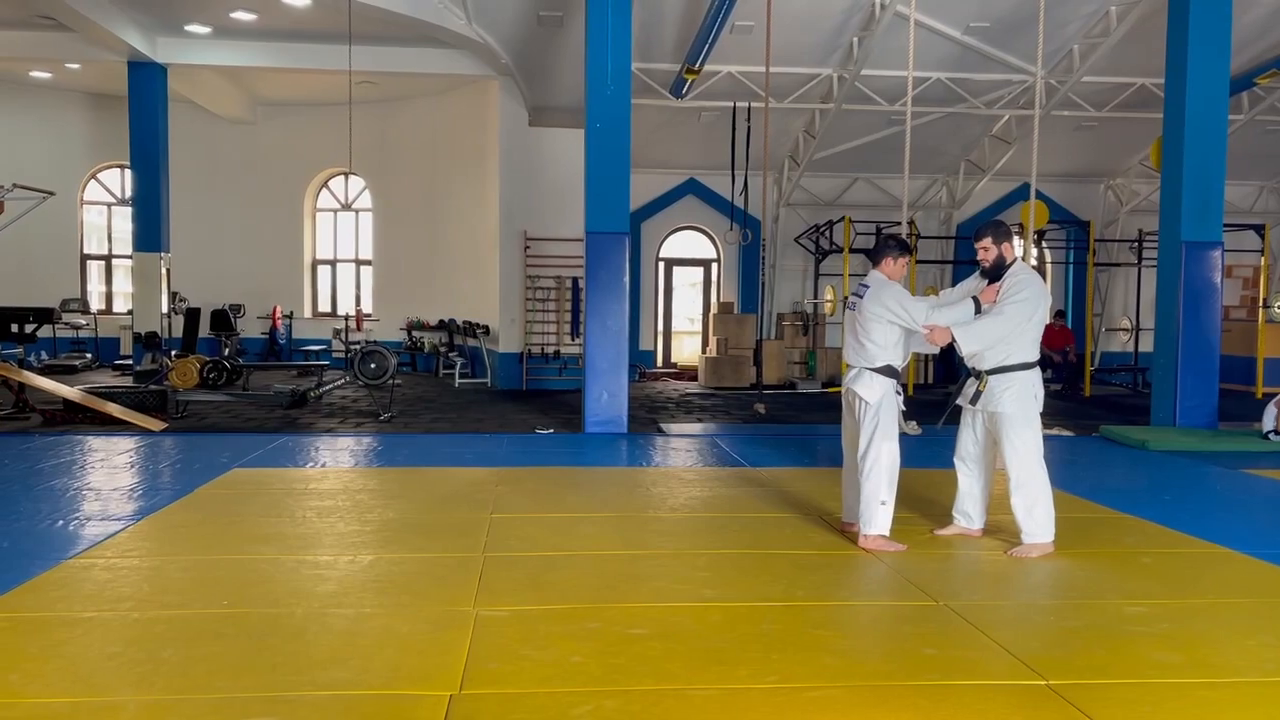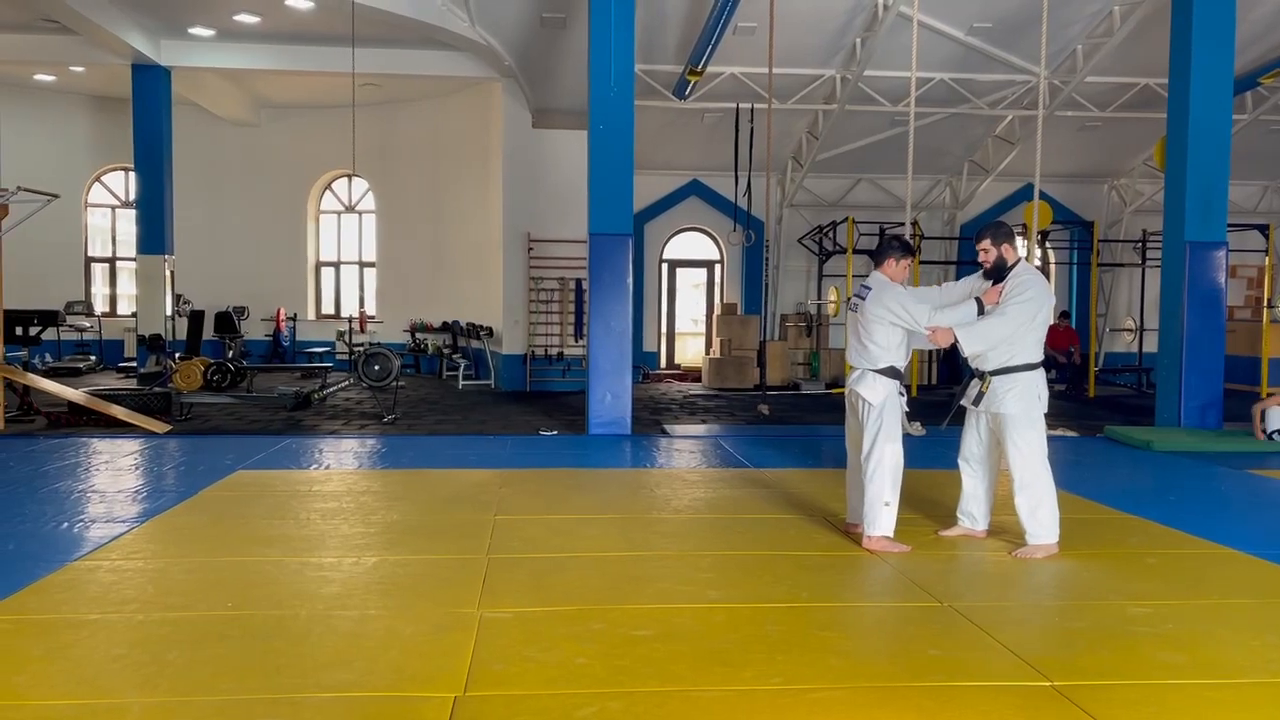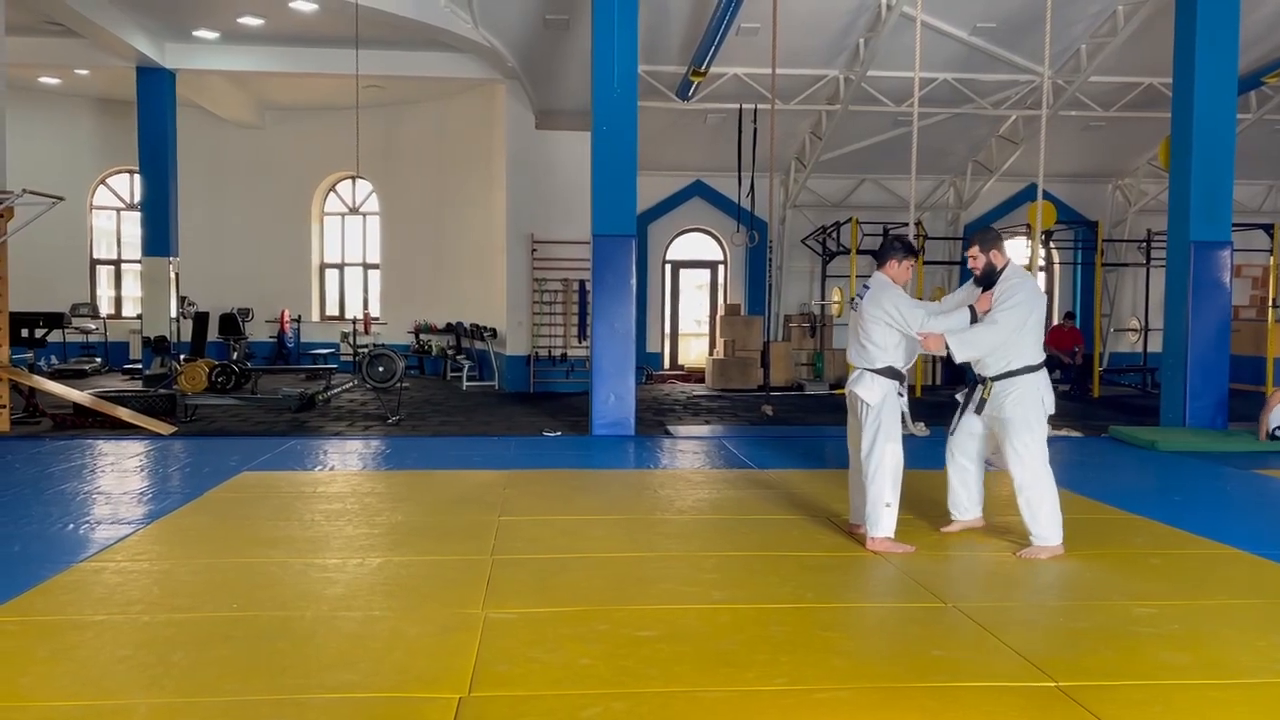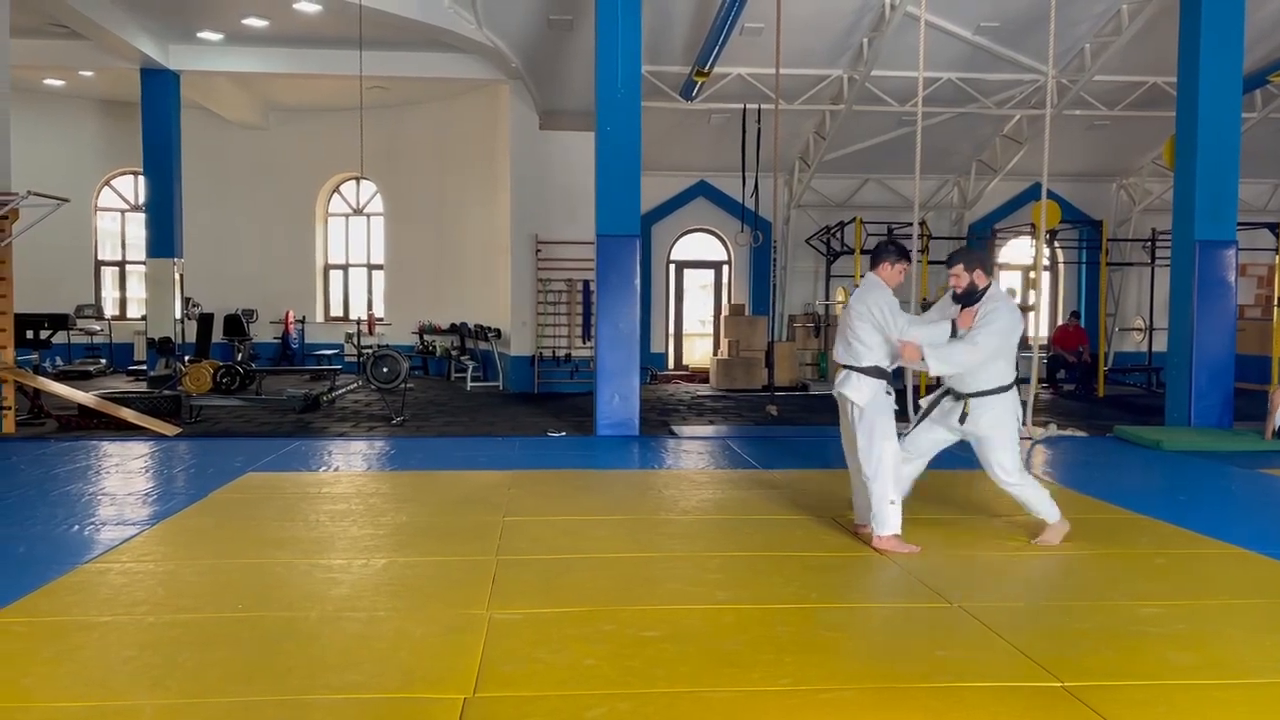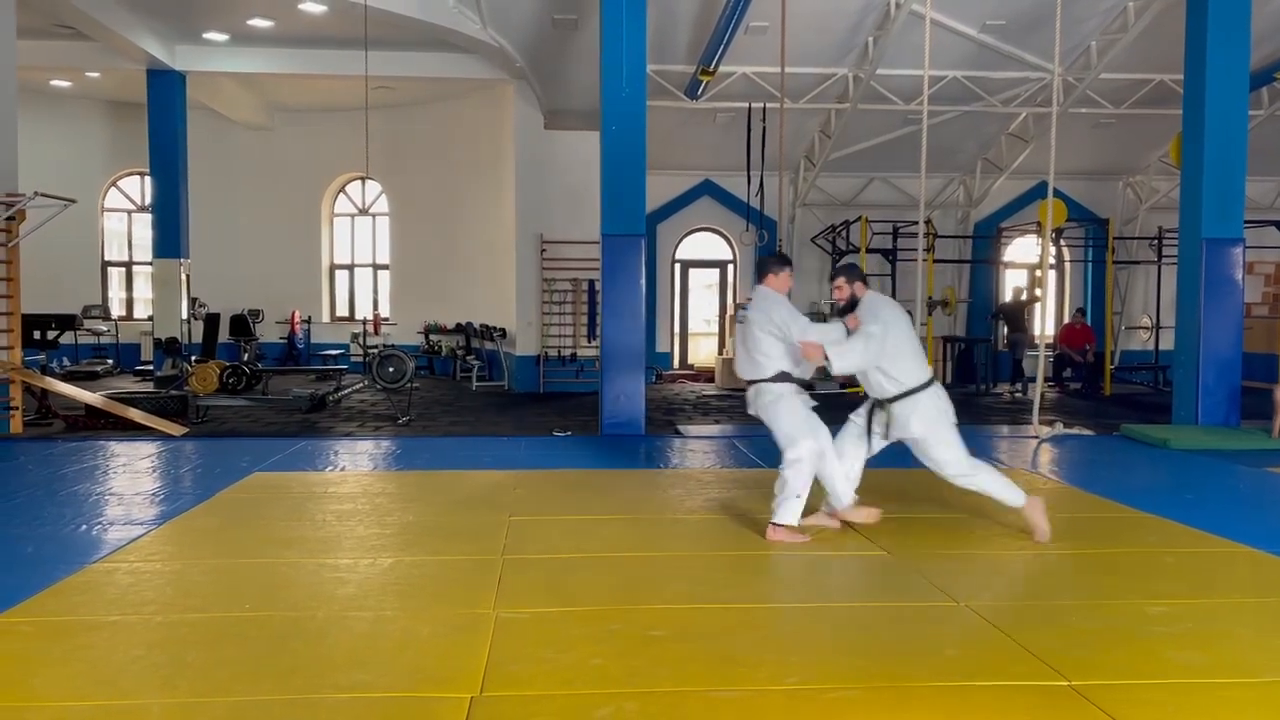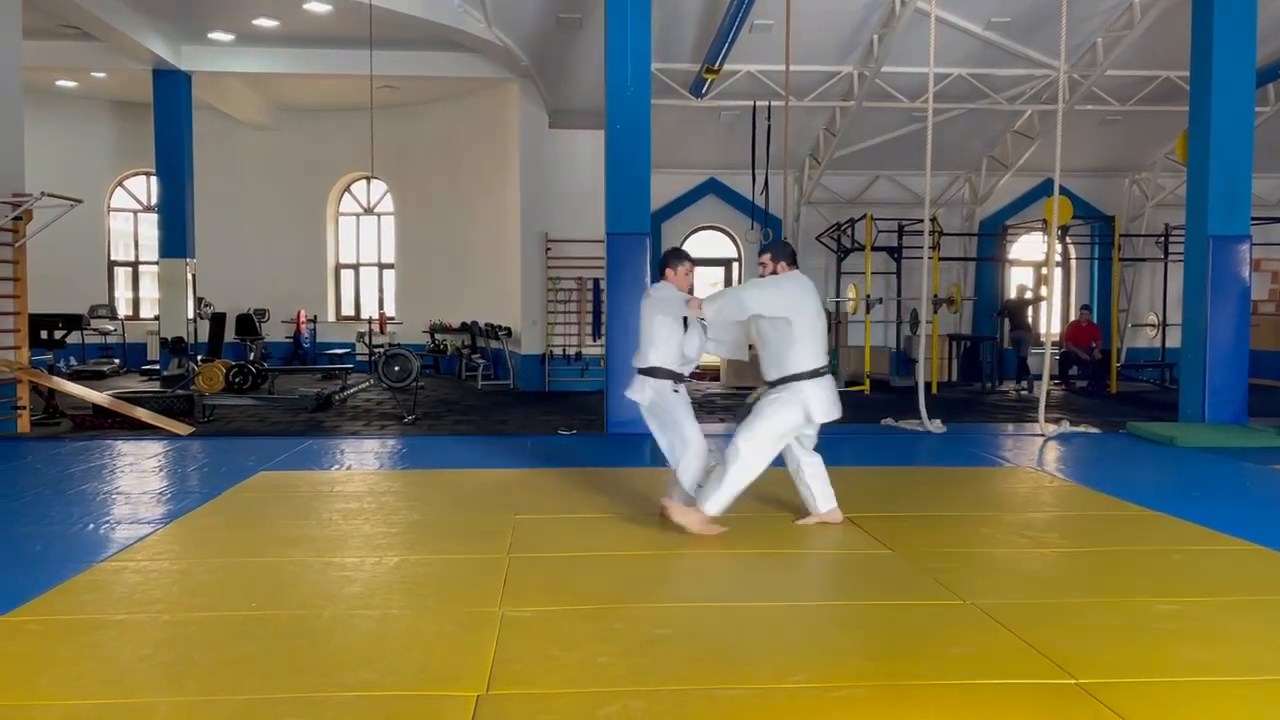
dt=0.4s
person 1, frame 1
left shoulder: (1028, 284)
right shoulder: (982, 279)
left elbow: (998, 326)
right elbow: (947, 301)
left wrist: (952, 334)
left hip: (1013, 387)
right hip: (981, 384)
left knee: (1022, 462)
right knee: (969, 456)
left ankle: (1040, 538)
right ankle: (969, 521)
person 1, frame 2
left shoulder: (1031, 284)
right shoulder: (987, 279)
left elbow: (1000, 326)
left wrist: (954, 334)
left hip: (1018, 387)
right hip: (985, 385)
left knee: (1026, 464)
right knee: (974, 457)
left ankle: (1045, 538)
right ankle: (973, 522)
person 1, frame 3
left shoulder: (1020, 287)
right shoulder: (981, 285)
left elbow: (992, 332)
right elbow: (946, 309)
left wrist: (946, 341)
left hip: (1020, 389)
right hip: (987, 388)
left knee: (1027, 466)
right knee: (961, 447)
left ankle: (1049, 540)
right ankle: (968, 514)
person 1, frame 4
left shoulder: (1002, 312)
right shoulder: (957, 300)
left elbow: (970, 352)
left wrist: (923, 353)
left hip: (991, 405)
right hip: (954, 399)
left knee: (1008, 474)
right knee: (913, 446)
left ankle: (1055, 520)
person 1, frame 5
left shoulder: (880, 312)
right shoulder: (859, 312)
left elbow: (869, 347)
left wrist: (825, 353)
left hip: (919, 405)
right hip: (884, 405)
left knee: (959, 467)
right knee: (845, 448)
left ankle: (1028, 505)
right ankle: (832, 513)
person 1, frame 6
left shoulder: (790, 288)
right shoulder: (786, 290)
left elbow: (744, 299)
right elbow: (746, 330)
left wrist: (704, 305)
right wrist: (704, 337)
left hip: (799, 392)
right hip: (800, 388)
left knee: (744, 448)
right knee: (799, 449)
left ankle: (703, 514)
right ankle: (827, 510)
person 2, frame 1
left shoulder: (863, 290)
right shoulder: (887, 292)
left elbow: (906, 326)
right elbow: (929, 317)
right wrist: (978, 300)
left hip: (859, 379)
right hip: (876, 384)
left knee: (858, 454)
right knee: (881, 456)
left ankle: (853, 518)
right ankle: (871, 532)
person 2, frame 2
left shoulder: (864, 291)
right shoulder: (889, 294)
left elbow: (913, 324)
right elbow: (932, 318)
right wrist: (981, 302)
left hip: (862, 380)
right hip: (880, 385)
left knee: (863, 455)
right knee: (885, 457)
left ankle: (857, 519)
right ankle: (876, 533)
person 2, frame 3
left shoulder: (870, 290)
right shoulder: (888, 295)
left elbow: (920, 311)
right elbow: (927, 324)
right wrist: (974, 309)
left hip: (864, 381)
right hip: (879, 385)
left knee: (864, 455)
right knee: (885, 458)
left ankle: (860, 520)
right ankle: (879, 534)
person 2, frame 4
left shoulder: (864, 292)
right shoulder: (877, 295)
left elbow: (902, 323)
right elbow: (906, 333)
left wrist: (947, 321)
right wrist: (955, 324)
left hip: (853, 380)
right hip: (867, 384)
left knee: (861, 456)
right knee: (883, 456)
left ankle: (866, 520)
right ankle: (885, 533)
person 2, frame 5
left shoulder: (755, 306)
right shoulder: (773, 305)
right elbow: (808, 335)
right wrist: (845, 326)
left hip: (768, 390)
right hip: (777, 392)
left knee: (818, 445)
right knee: (801, 455)
left ankle: (844, 506)
right ankle: (780, 525)
person 2, frame 6
left shoulder: (671, 302)
right shoulder: (660, 295)
left hip: (670, 385)
right hip: (658, 386)
left knee: (684, 443)
right knee: (692, 444)
left ankle: (677, 504)
right ankle: (681, 505)
